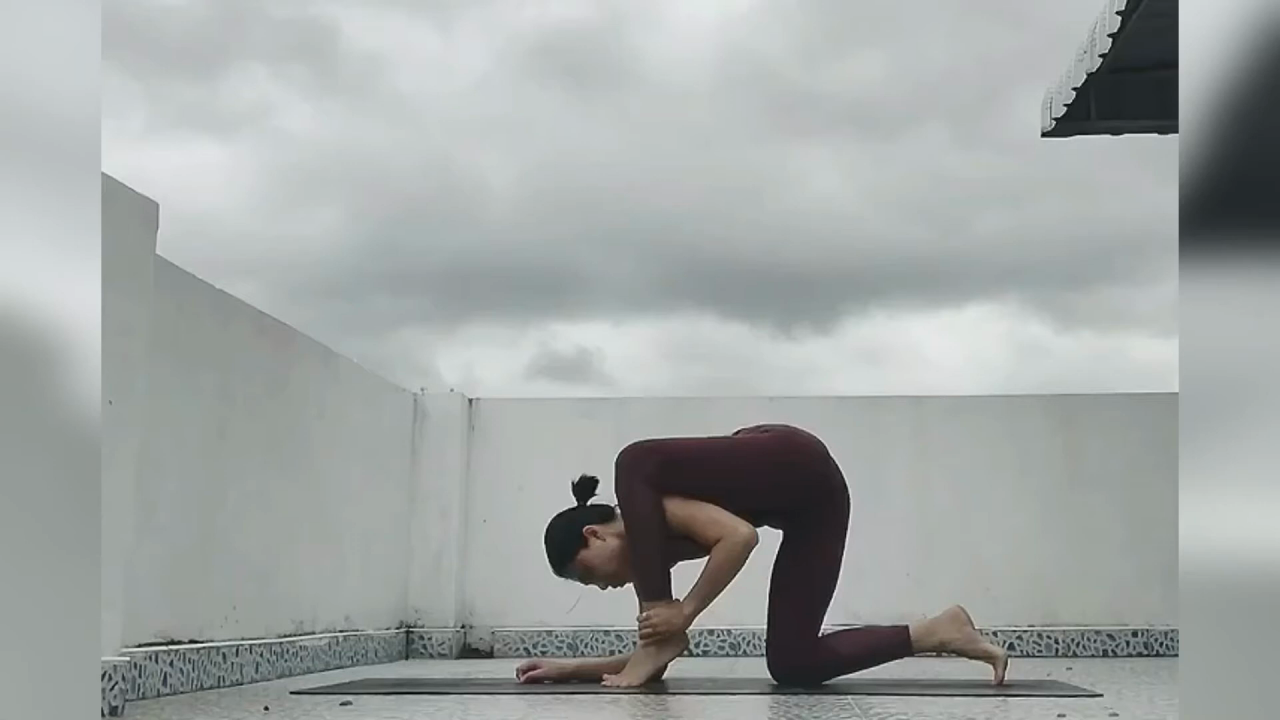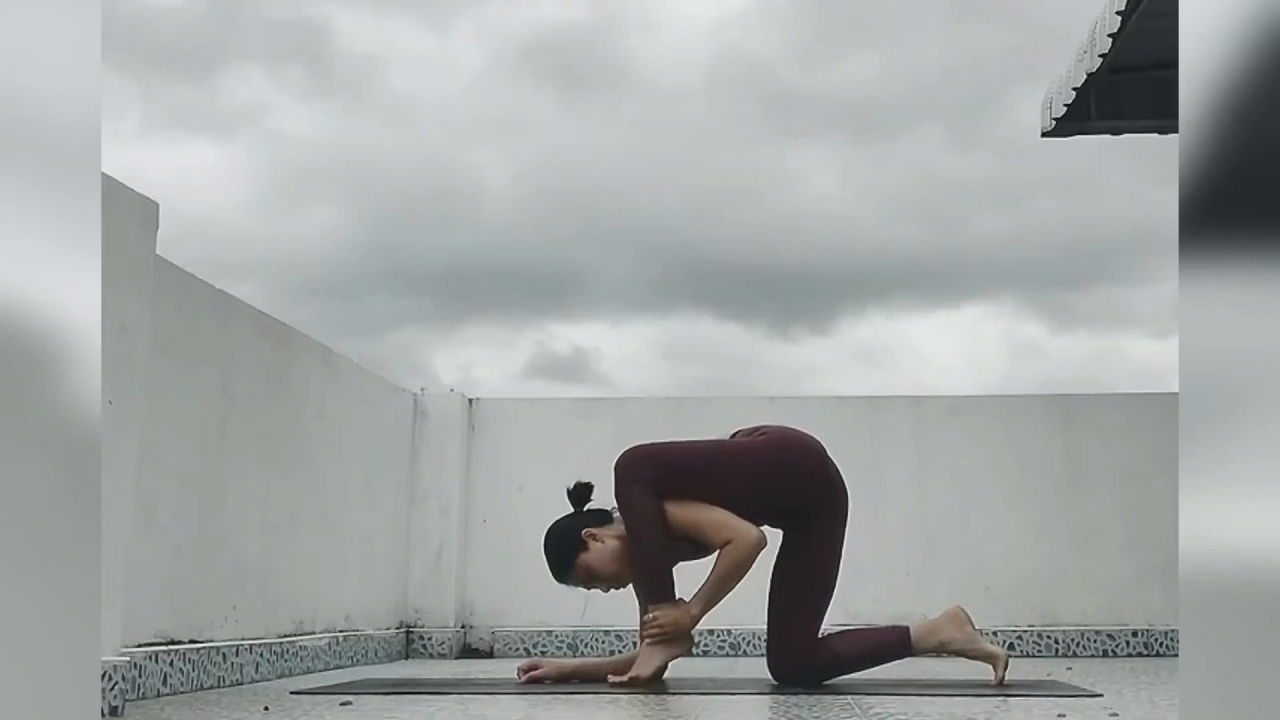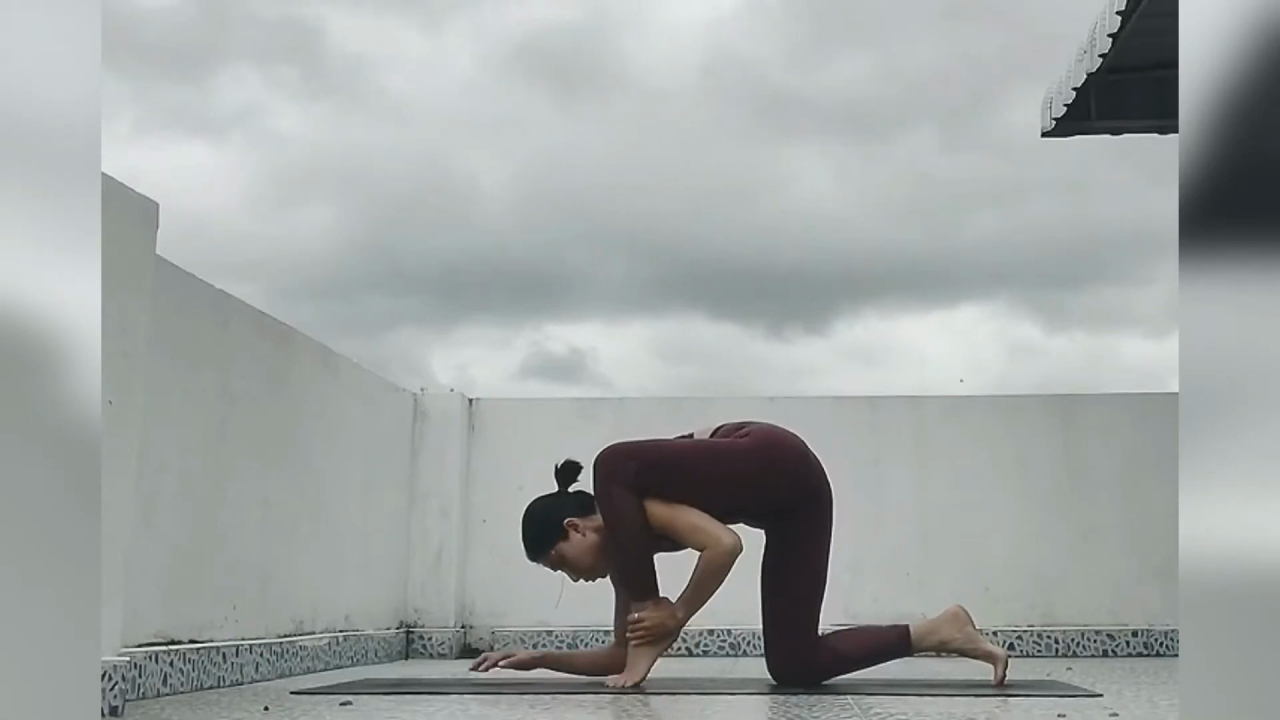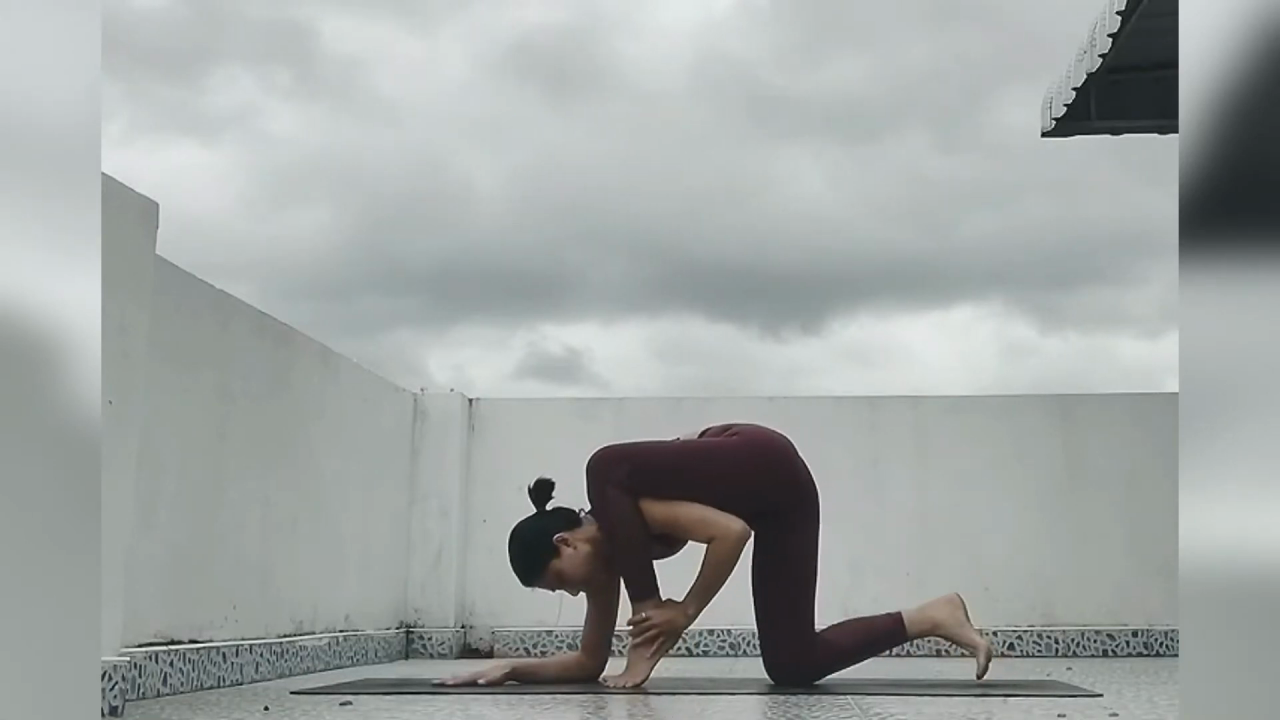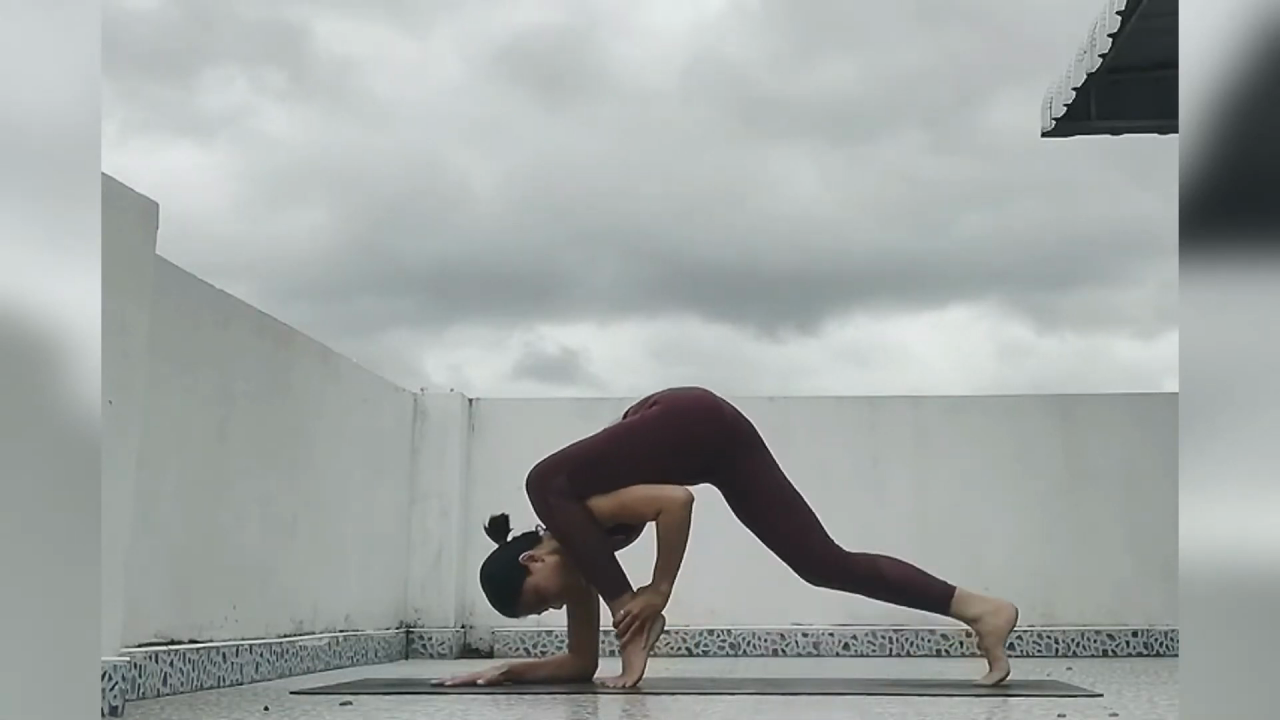
dt=1s
person 1, frame 1
left shoulder: (644, 491)
right shoulder: (650, 548)
left elbow: (740, 537)
right elbow: (650, 666)
left wrist: (683, 613)
right wrist: (567, 668)
left hip: (804, 468)
right hip: (815, 502)
left knee: (636, 463)
right knee: (793, 665)
left ankle: (662, 636)
right ankle: (941, 632)
person 1, frame 2
left shoulder: (642, 495)
right shoulder: (648, 551)
left elbow: (747, 539)
right elbow: (651, 666)
left wrist: (689, 614)
right wrist: (568, 667)
left hip: (800, 468)
right hip: (812, 500)
left knee: (635, 467)
right knee: (793, 664)
left ankle: (668, 633)
right ankle: (942, 633)
person 1, frame 3
left shoulder: (625, 494)
right shoulder: (623, 541)
left elbow: (724, 545)
right elbow: (622, 656)
left wrist: (675, 617)
right wrist: (538, 658)
left hip: (782, 464)
right hip: (797, 497)
left knee: (612, 464)
right knee: (793, 665)
right ankle: (940, 632)
person 1, frame 4
left shoulder: (615, 493)
right shoulder: (603, 553)
left elbow: (732, 533)
right elbow: (588, 663)
left wrist: (686, 612)
right wrist: (512, 668)
left hip: (771, 468)
right hip: (773, 499)
right knee: (793, 665)
right ankle: (931, 617)
person 1, frame 5
left shoulder: (553, 491)
right shoulder: (574, 549)
left elbow: (675, 501)
right elbow: (581, 662)
left wrist: (659, 593)
right wrist: (509, 669)
left hip: (703, 426)
right hip: (707, 446)
right knee: (823, 564)
right ankle: (977, 610)
